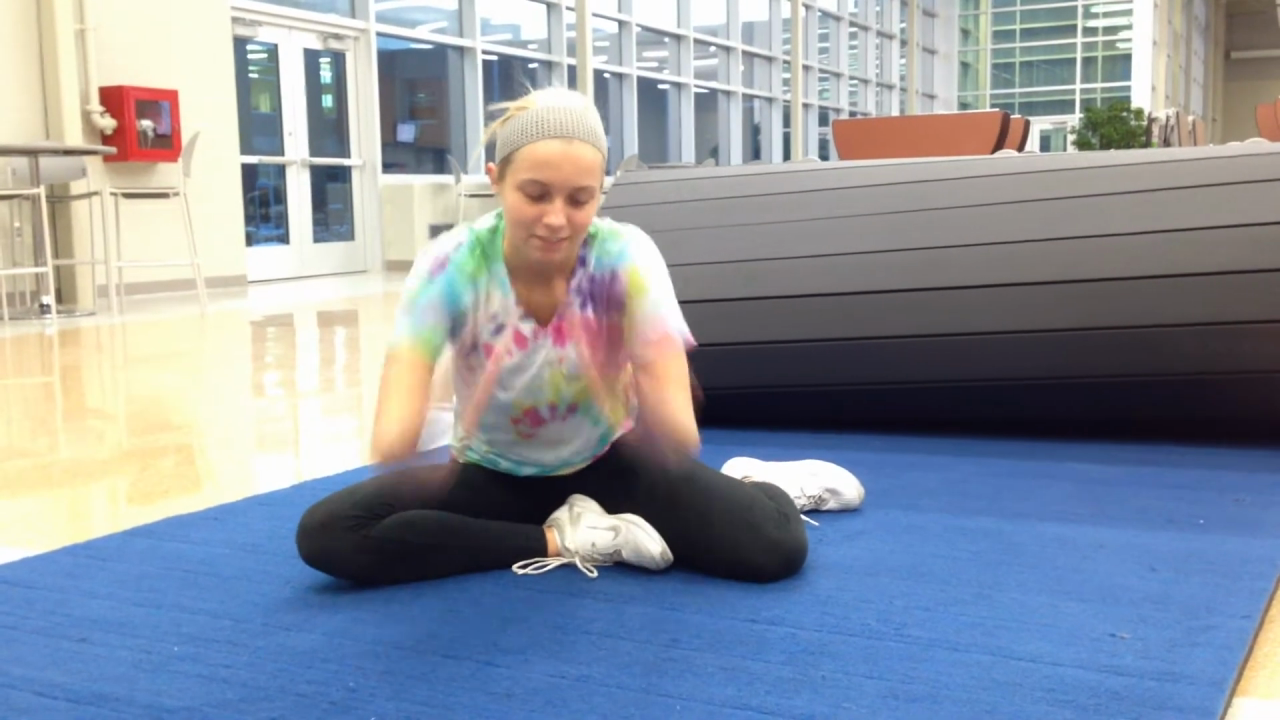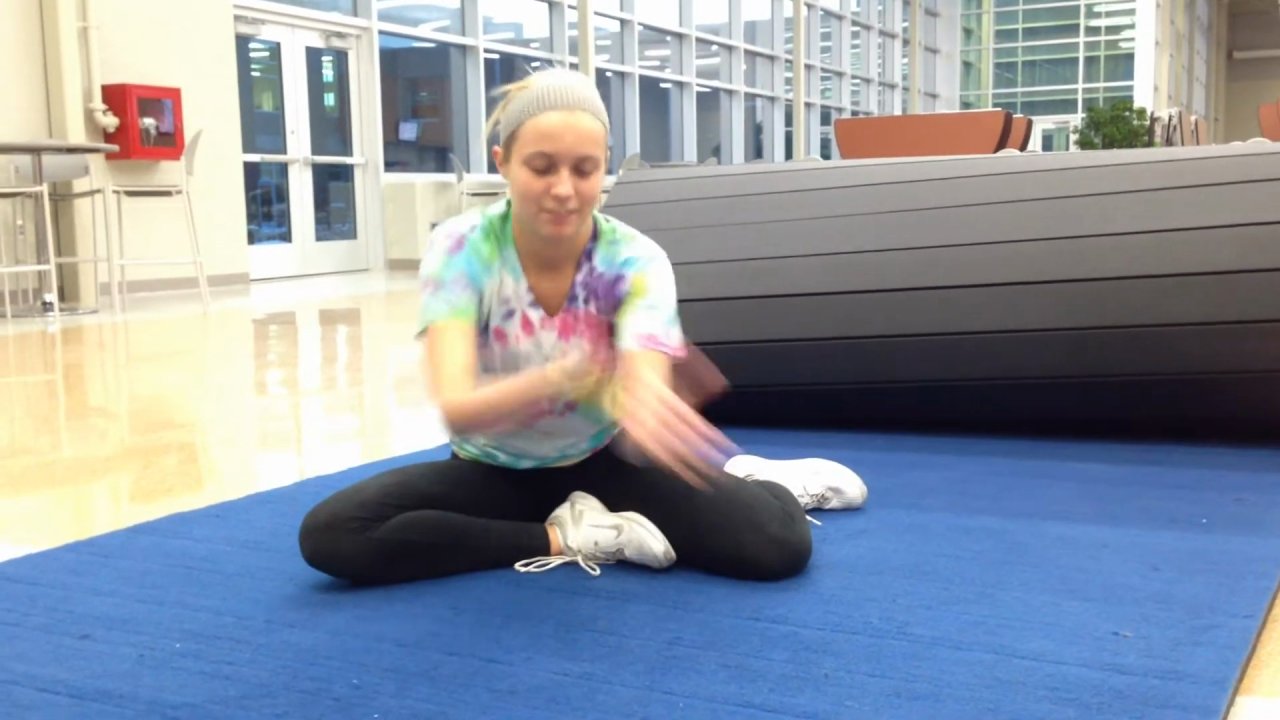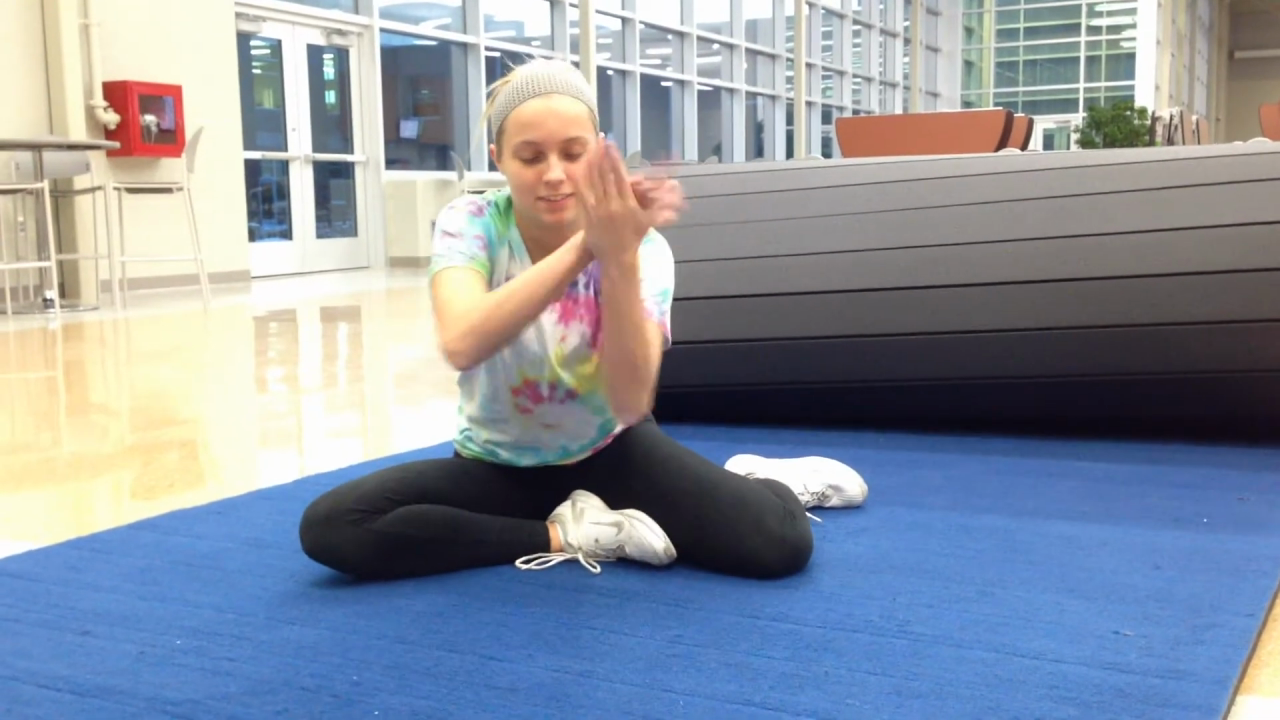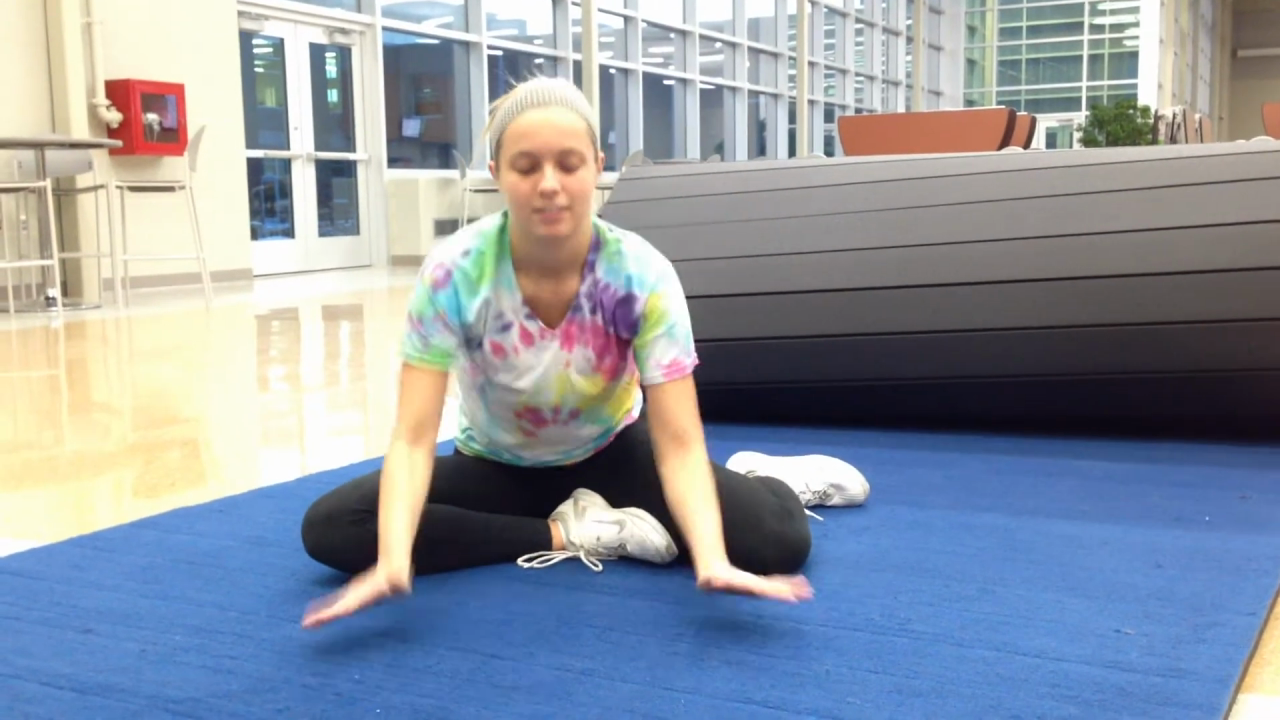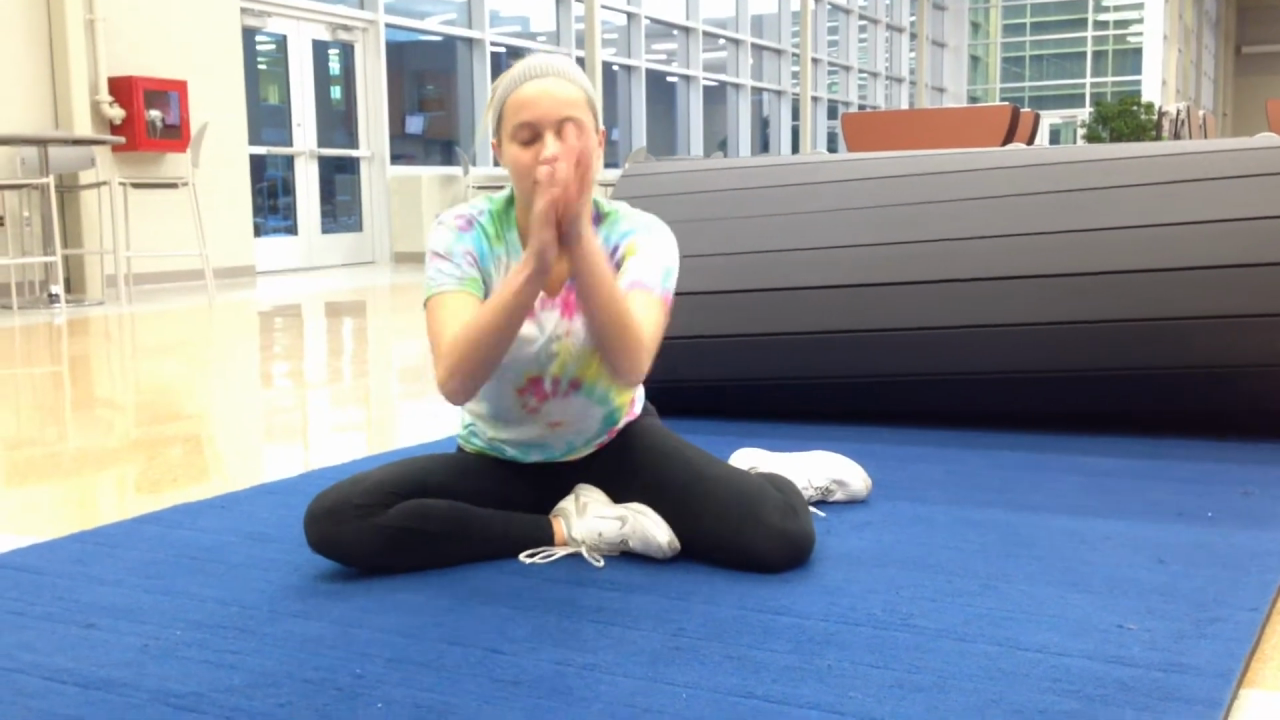
dt=0.3s
person 1, frame 1
left shoulder: (630, 261)
right shoulder: (450, 266)
left elbow: (677, 435)
right elbow: (392, 428)
left wrist: (635, 412)
left hip: (609, 464)
right hip: (494, 475)
left knee: (773, 534)
right knee: (327, 533)
left ankle: (745, 485)
right ankle: (564, 537)
person 1, frame 2
left shoulder: (636, 263)
right shoulder: (460, 248)
left elbow: (647, 402)
right elbow: (457, 410)
left wrist: (642, 415)
right wrist: (564, 373)
left hip: (604, 459)
right hip: (492, 470)
left knee: (771, 544)
right knee: (329, 534)
right ankle: (569, 538)
person 1, frame 3
left shoulder: (640, 245)
right shoulder: (469, 225)
left elbow: (631, 401)
right elbow: (462, 345)
left wrist: (620, 261)
right wrist: (580, 246)
left hip: (611, 453)
right hip: (494, 465)
left knee: (781, 542)
right knee: (329, 528)
right ankle: (566, 536)
person 1, frame 4
left shoulder: (640, 277)
right shoulder: (454, 271)
left elbow: (680, 444)
right elbow: (413, 439)
left wrist: (712, 559)
right wrist: (392, 566)
left hip: (612, 456)
right hip: (493, 469)
left knee: (780, 539)
right knee: (329, 530)
right ankle: (573, 535)
person 1, frame 5
left shoulder: (639, 236)
right shoulder: (465, 235)
left elbow: (631, 363)
right elbow: (456, 382)
left wrist: (578, 236)
right wrist: (539, 255)
left hip: (612, 447)
right hip: (497, 464)
left knee: (783, 533)
right knee: (330, 521)
right ankle: (571, 525)
